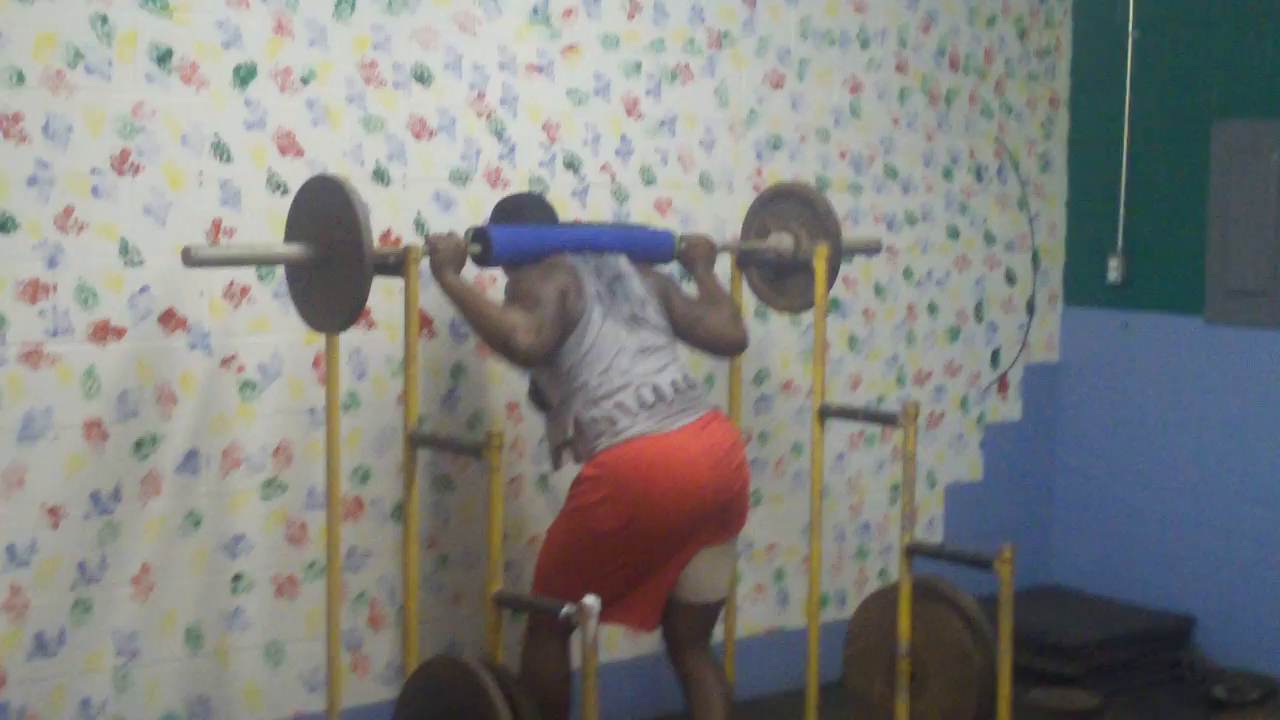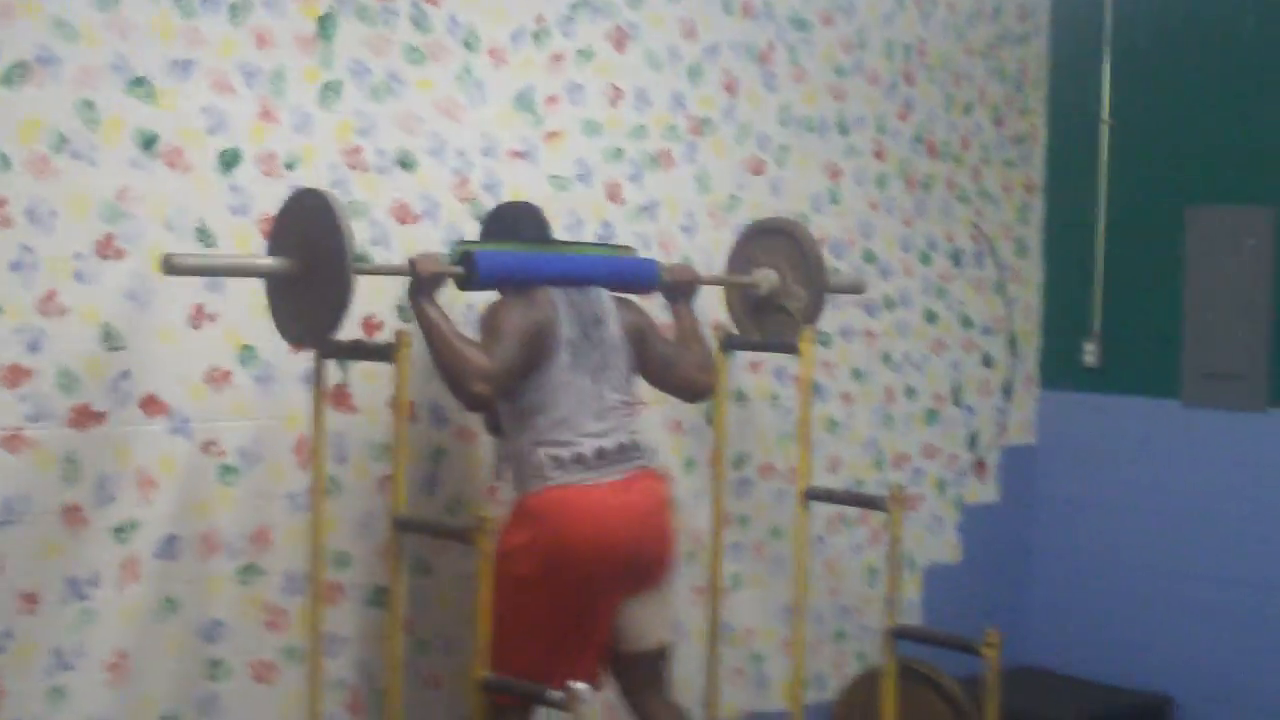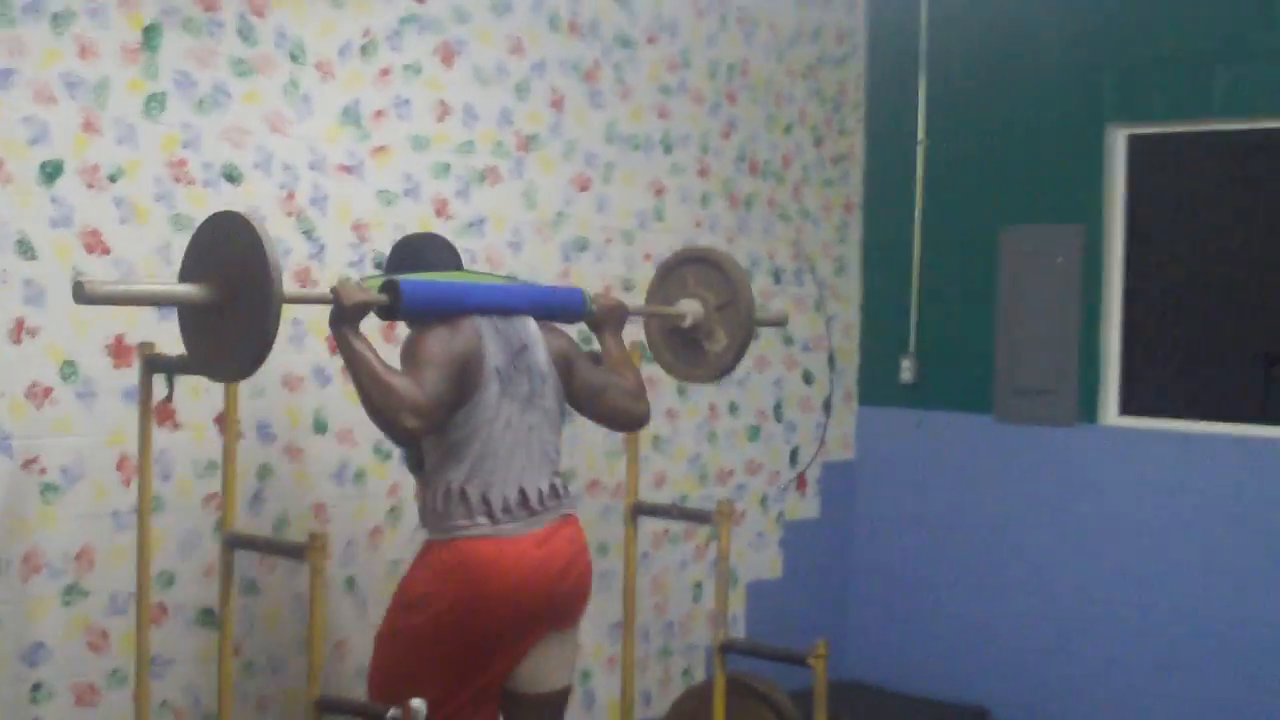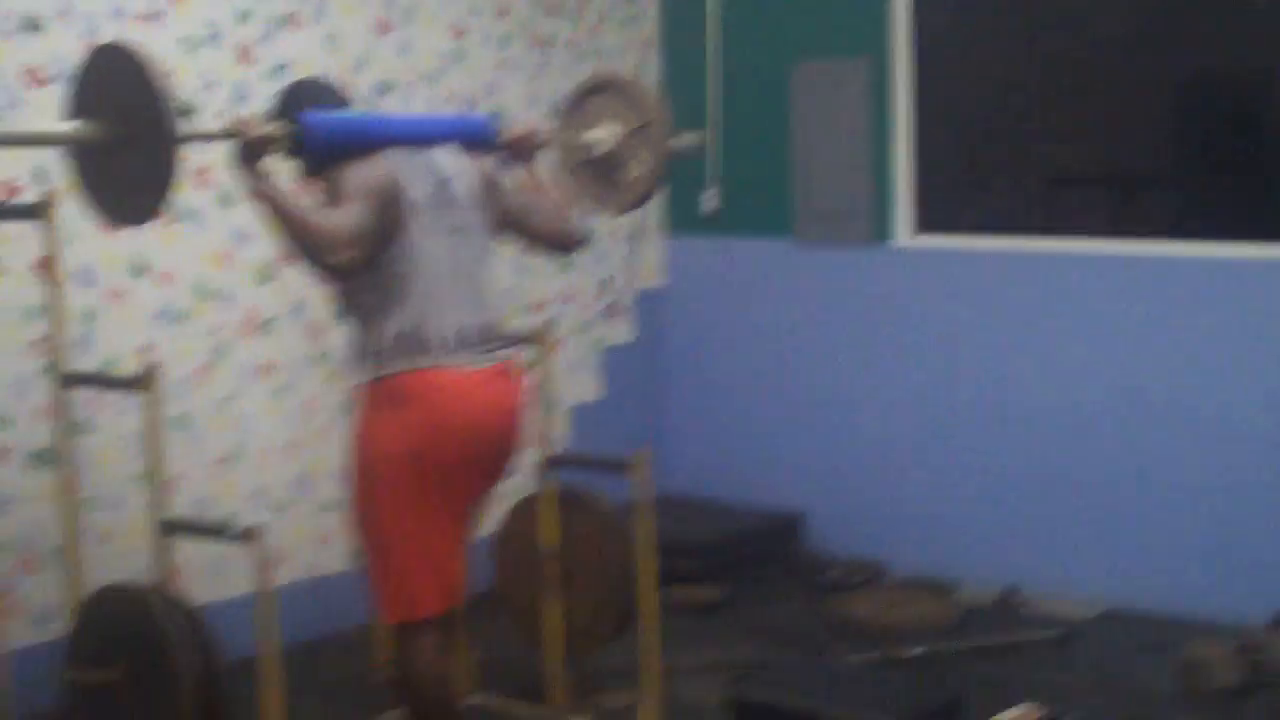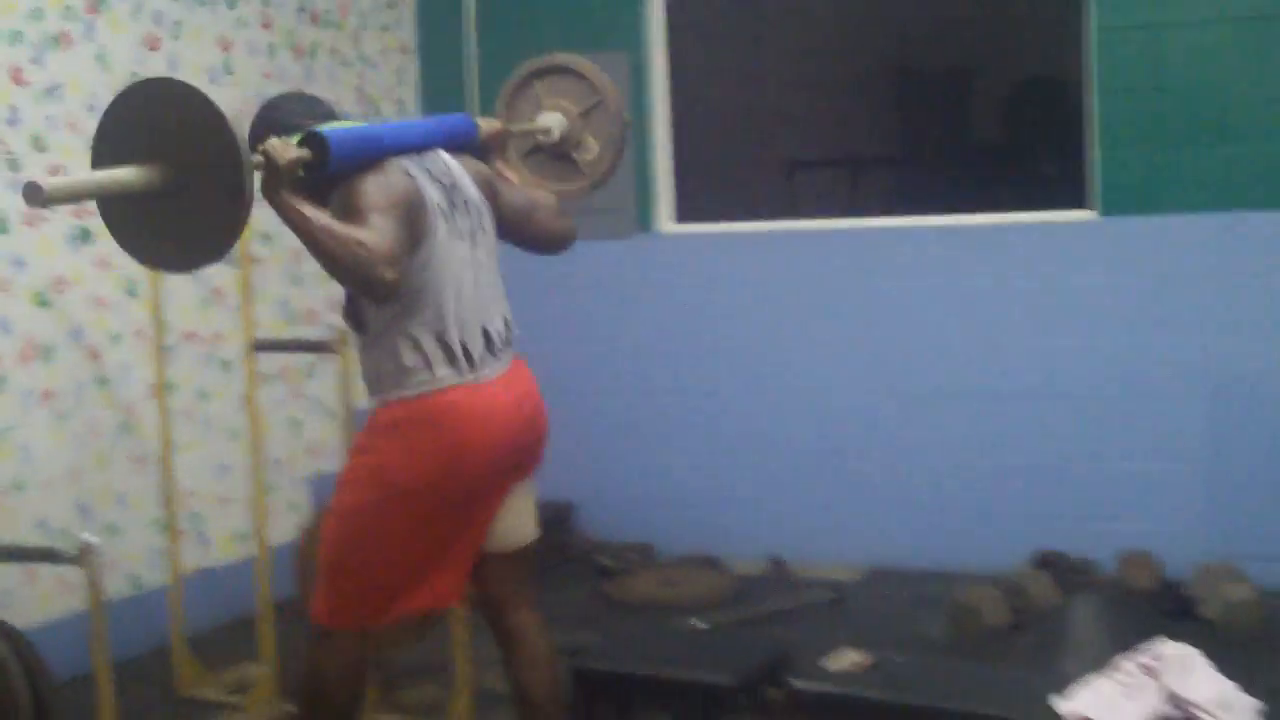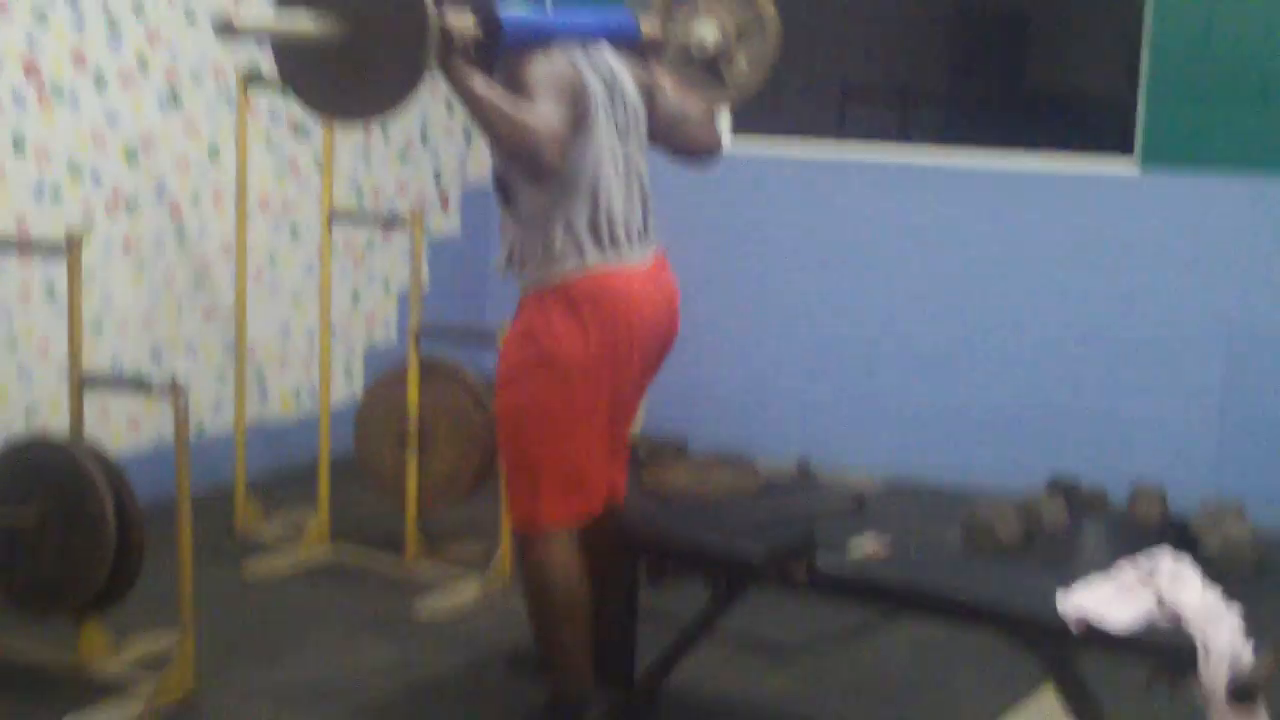
dt=0.7s
person 1, frame 1
left shoulder: (539, 280)
right shoulder: (638, 273)
left elbow: (526, 341)
right elbow: (731, 337)
left wrist: (449, 275)
right wrist: (702, 269)
left hip: (640, 467)
right hip: (719, 455)
left knee: (550, 616)
right knee: (690, 640)
person 1, frame 2
left shoulder: (517, 310)
right shoulder: (619, 310)
left elbow: (482, 384)
right elbow: (700, 380)
left wrist: (425, 300)
right wrist: (682, 302)
left hip: (563, 515)
right hip: (642, 504)
person 1, frame 3
left shoulder: (439, 339)
right shoulder: (542, 335)
left elbow: (410, 416)
right elbow: (631, 411)
left wrist: (349, 333)
right wrist: (610, 334)
left hip: (478, 560)
right hip: (561, 553)
person 1, frame 4
left shoulder: (359, 175)
right shoulder: (463, 163)
left elbow: (339, 251)
right elbow: (565, 231)
left wrist: (258, 174)
right wrist: (526, 165)
left hip: (419, 401)
right hip: (493, 387)
left knee: (418, 612)
right knee: (432, 581)
person 1, frame 5
left shoulder: (370, 186)
right shoulder: (454, 165)
left elbow: (379, 271)
right elbow: (556, 230)
left wrist: (286, 199)
right wrist: (498, 158)
left hip: (434, 420)
right hip: (513, 399)
left knee: (341, 617)
right knee: (513, 603)
person 1, frame 6
left shoulder: (533, 66)
right shoulder: (612, 59)
left elbow: (540, 152)
right elbow: (704, 137)
left wrist: (459, 70)
right wrist: (655, 63)
left hip: (582, 305)
right hip: (646, 287)
left knee: (546, 517)
right knee: (596, 494)
right ankle: (597, 658)
